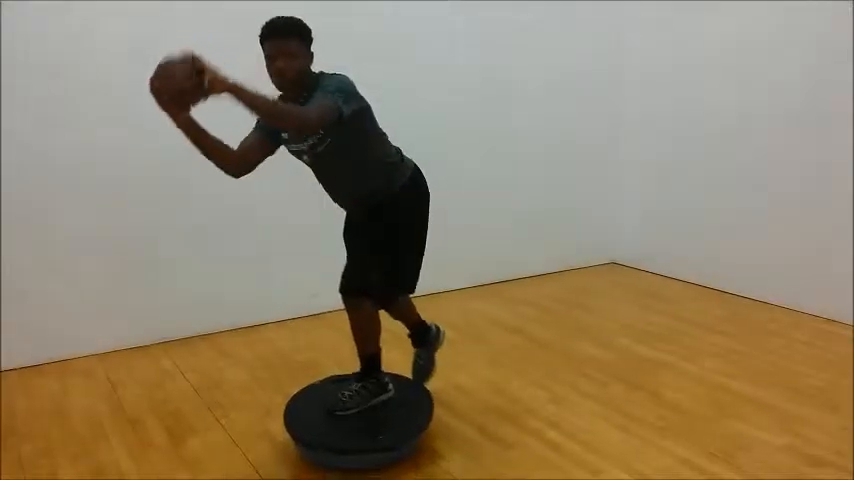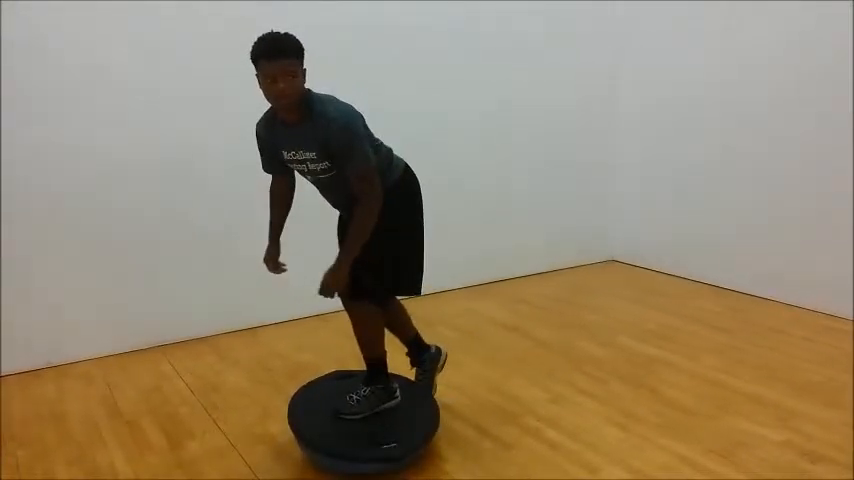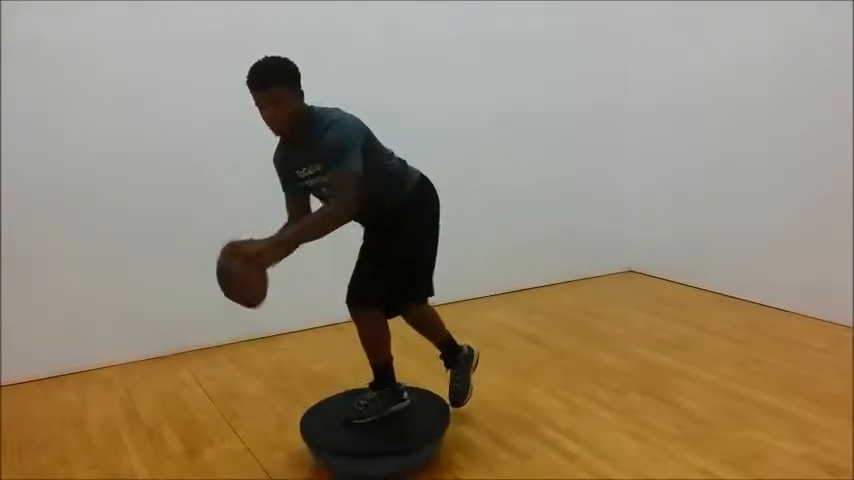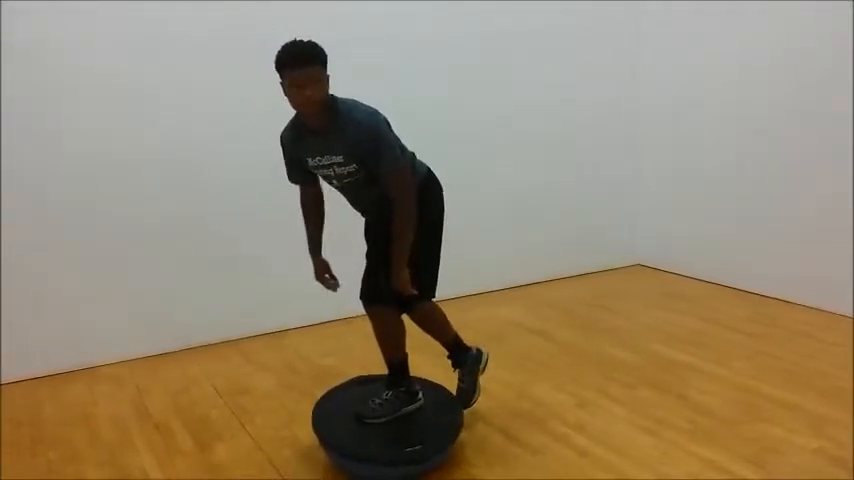
dt=1s
person 1, frame 1
left shoulder: (336, 89)
right shoulder: (274, 116)
left elbow: (302, 121)
right elbow: (237, 165)
left wrist: (228, 86)
right wrist: (183, 119)
left hip: (401, 196)
right hip: (364, 207)
left knee: (359, 290)
right knee: (373, 287)
left ankle: (372, 381)
right ankle: (424, 335)
person 1, frame 2
left shoulder: (338, 121)
right shoulder: (267, 131)
left elbow: (370, 196)
right elbow: (282, 182)
left wrist: (342, 265)
right wrist: (274, 241)
left hip: (392, 196)
right hip: (354, 205)
left knee: (357, 290)
right knee: (372, 291)
left ankle: (379, 385)
right ankle: (423, 354)
person 1, frame 3
left shoulder: (338, 132)
right shoulder: (285, 157)
left elbow: (341, 211)
right elbow: (301, 220)
left wrist: (270, 245)
right wrist: (268, 255)
left hip: (411, 207)
right hip: (383, 216)
left knee: (366, 299)
right knee: (401, 298)
left ankle: (387, 390)
right ankle: (457, 356)
person 1, frame 4
left shoulder: (364, 123)
right shoulder: (292, 140)
left elbow: (404, 194)
right elbow: (310, 195)
left wrist: (401, 265)
right wrist: (316, 255)
left hip: (418, 200)
right hip: (379, 212)
left knee: (379, 295)
right knee: (405, 297)
left ankle: (401, 388)
right ankle: (465, 357)
